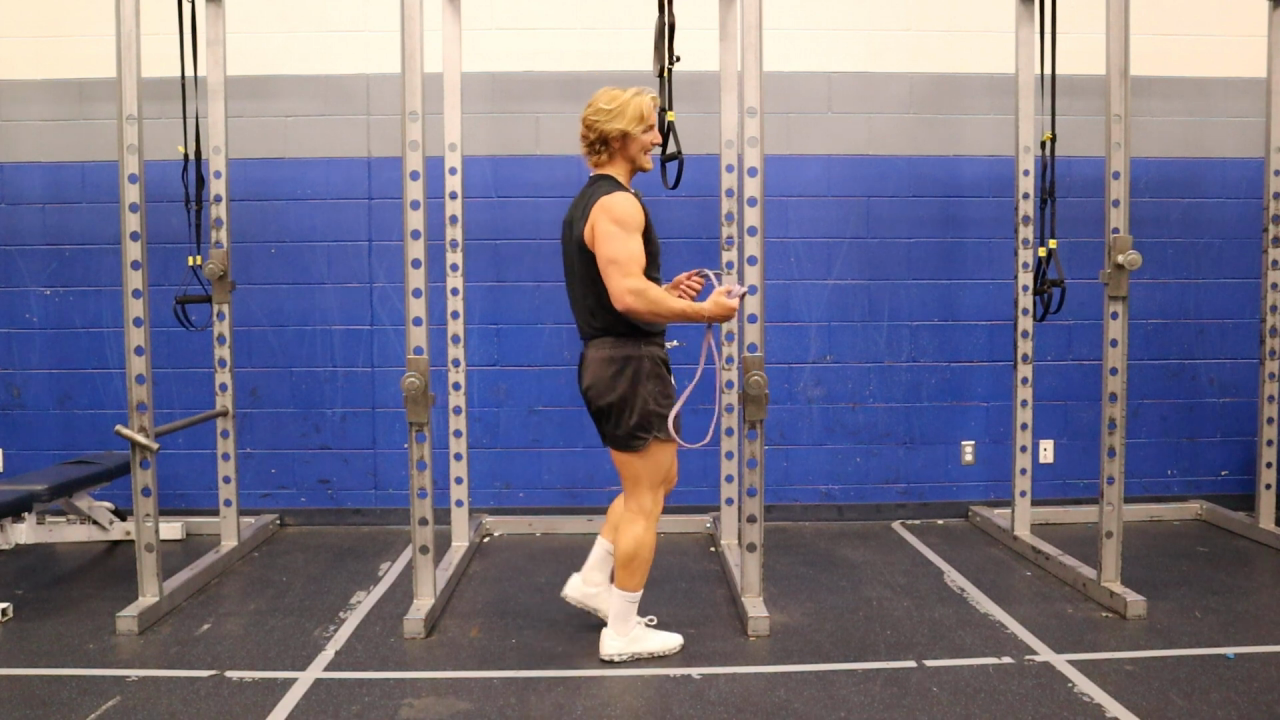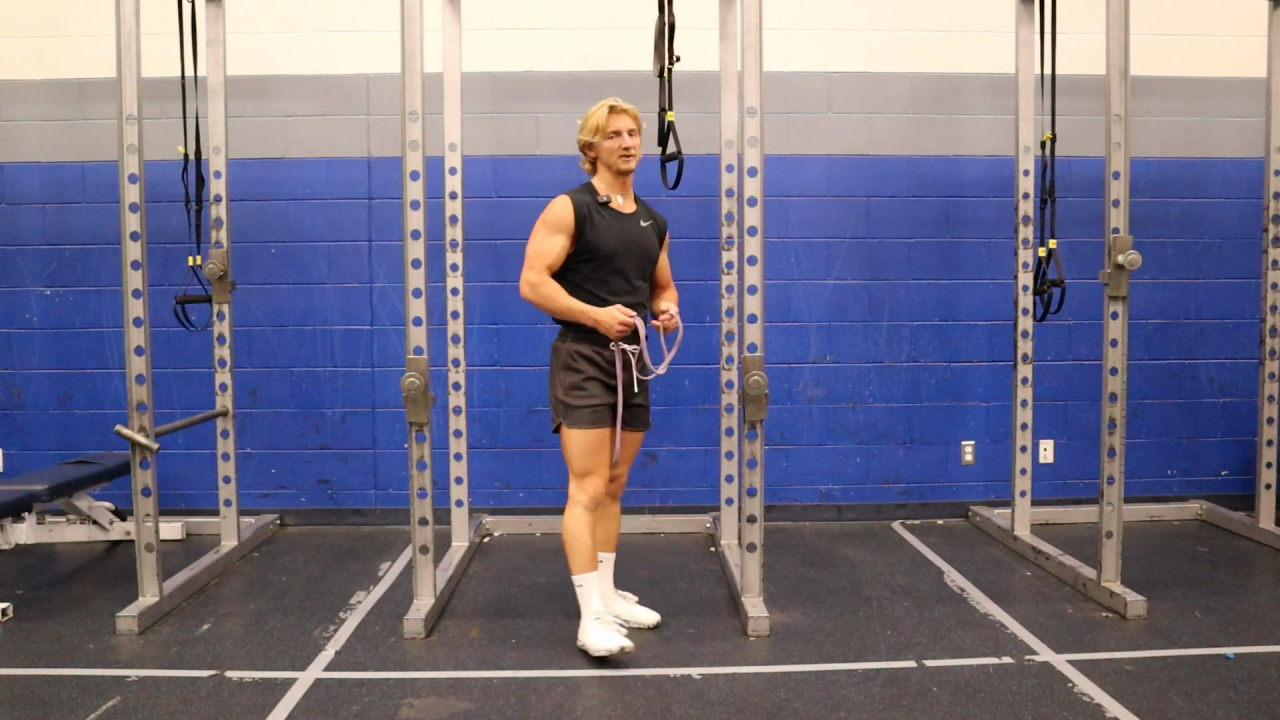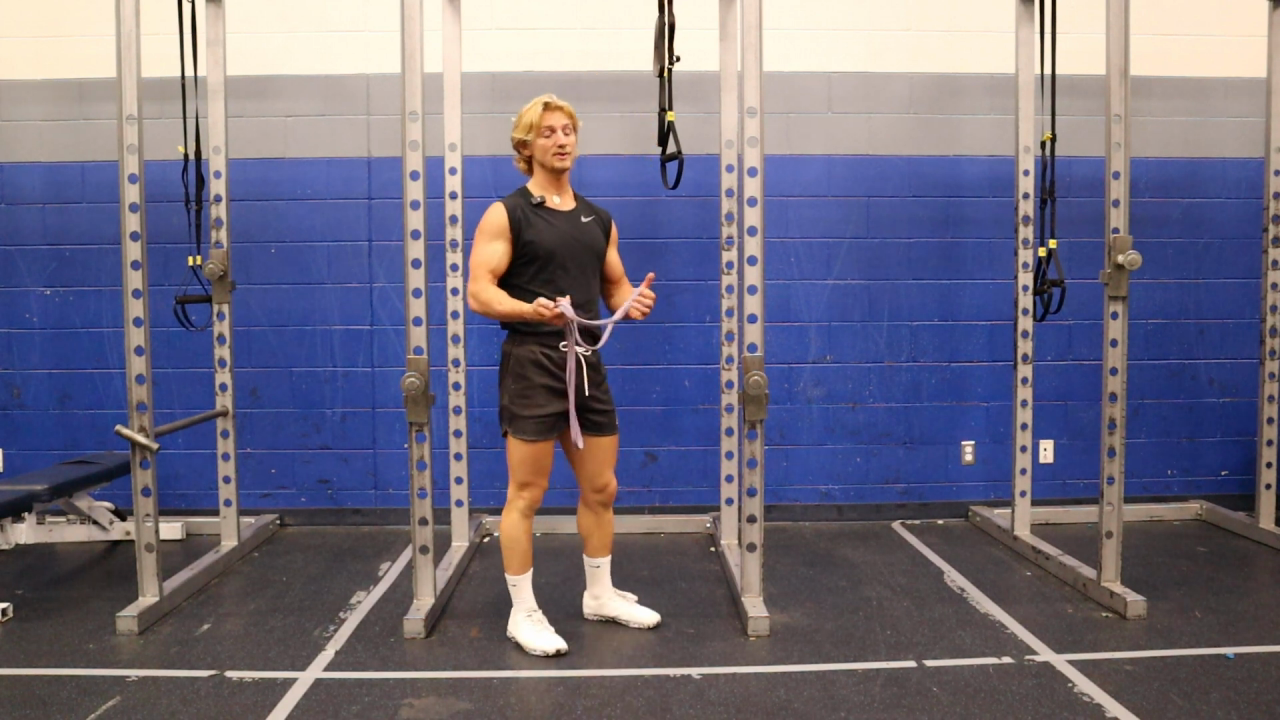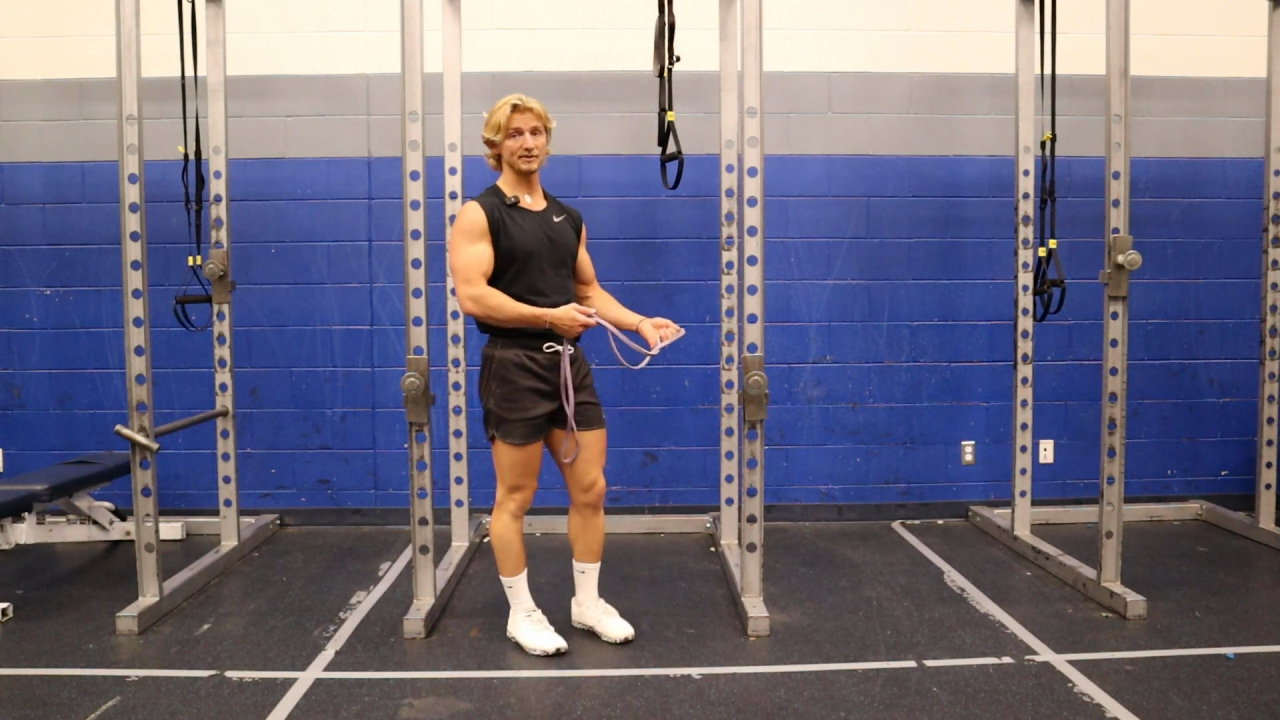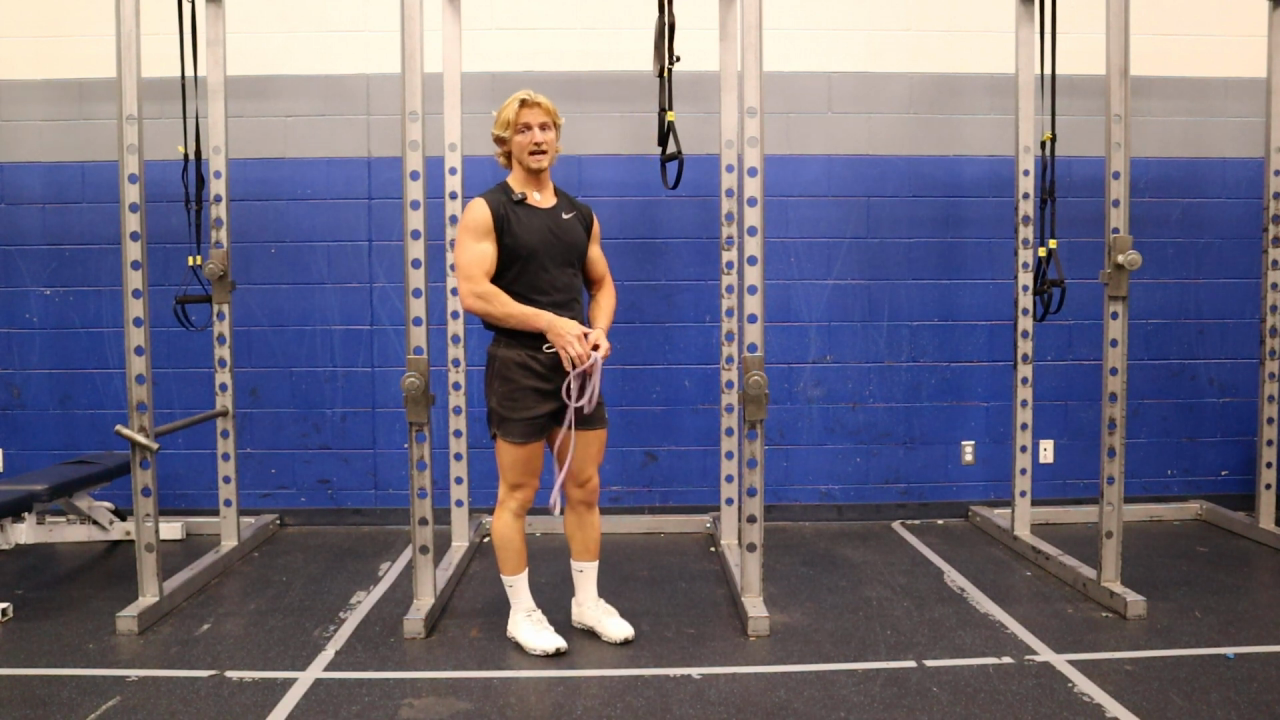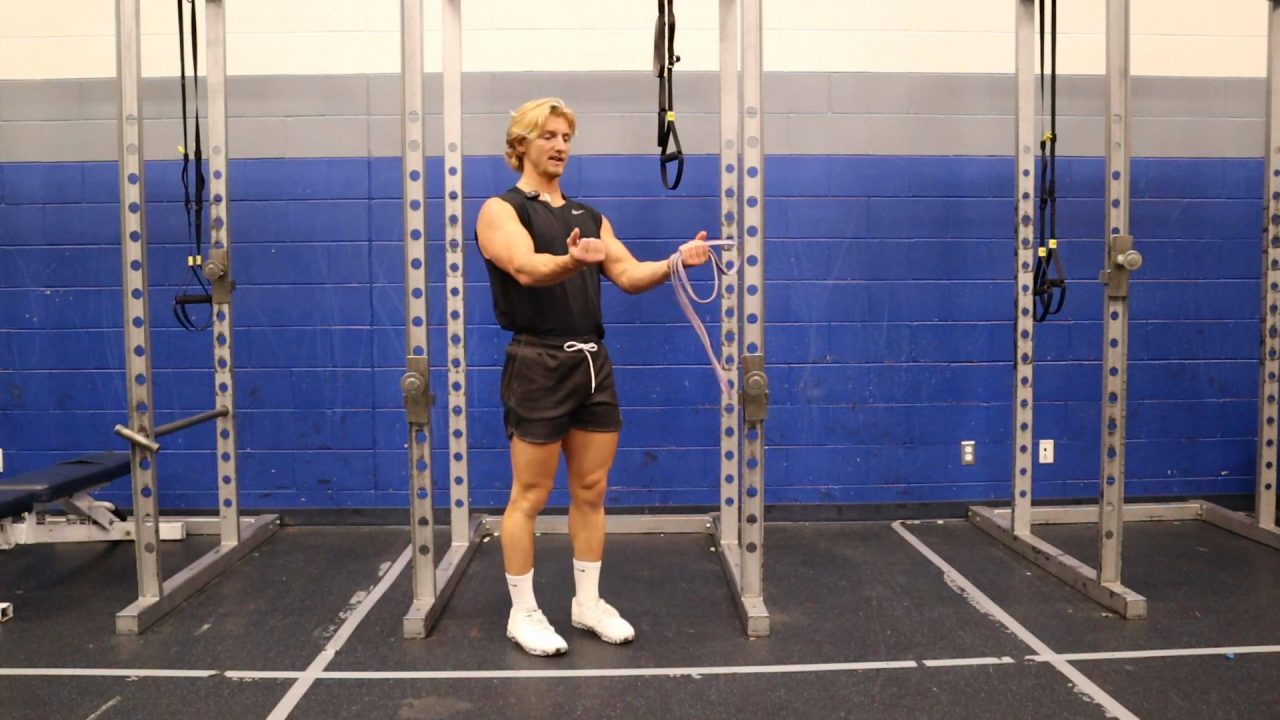
dt=0.7s
person 1, frame 1
left shoulder: (591, 202)
right shoulder: (617, 204)
right elbow: (628, 296)
left wrist: (668, 291)
right wrist: (704, 312)
left hip: (605, 360)
right hip: (629, 364)
left knee: (650, 481)
right knee: (646, 499)
left ankle: (591, 580)
right ankle: (622, 632)
person 1, frame 2
left shoulder: (654, 221)
right shoulder: (569, 208)
left elbow: (663, 286)
right elbow: (533, 282)
left wrist: (668, 308)
right wrist: (595, 315)
left hip: (631, 361)
right hip: (582, 358)
left knee: (613, 486)
right knee: (587, 490)
left ankle: (603, 591)
right ankle: (593, 616)
person 1, frame 3
left shoulder: (599, 219)
right shoulder: (506, 214)
left elbow: (615, 286)
right elbow: (478, 293)
left wrist: (633, 301)
right wrist: (530, 310)
left hip: (588, 362)
right hip: (533, 363)
left knee: (601, 490)
right knee: (527, 495)
left ankle: (600, 594)
right ankle: (523, 613)
person 1, frame 4
left shoulder: (568, 218)
right shoulder: (479, 214)
left elbow: (589, 289)
right elbow: (472, 296)
left wrist: (641, 322)
right wrist: (548, 316)
left hip: (571, 363)
right hip: (515, 366)
left knee: (590, 490)
right knee: (516, 497)
left ankle: (589, 602)
right ankle: (522, 613)
person 1, frame 5
left shoulder: (580, 214)
right shoulder: (487, 210)
left elbow: (602, 284)
right elbow: (473, 293)
left wrist: (599, 331)
right wrist: (549, 324)
left hip: (578, 367)
right hip: (520, 365)
left knee: (585, 489)
right knee: (518, 496)
left ankle: (588, 602)
right ankle: (522, 612)
person 1, frame 6
left shoulder: (588, 216)
right shoulder: (501, 210)
left elbow: (627, 274)
right elbow: (527, 268)
left wrist: (675, 263)
right wrist: (572, 261)
left hip: (594, 362)
right hip: (538, 364)
left knee: (591, 491)
right knee: (530, 496)
left ankle: (588, 601)
right ankle: (522, 612)
